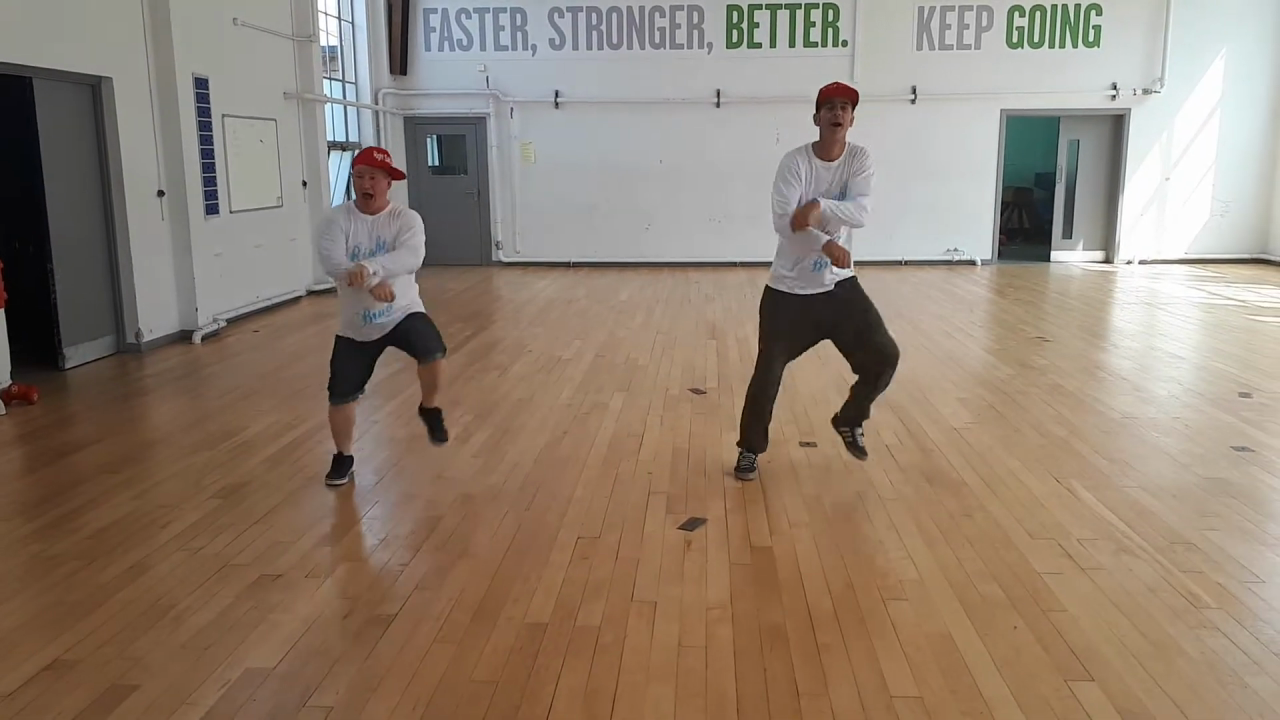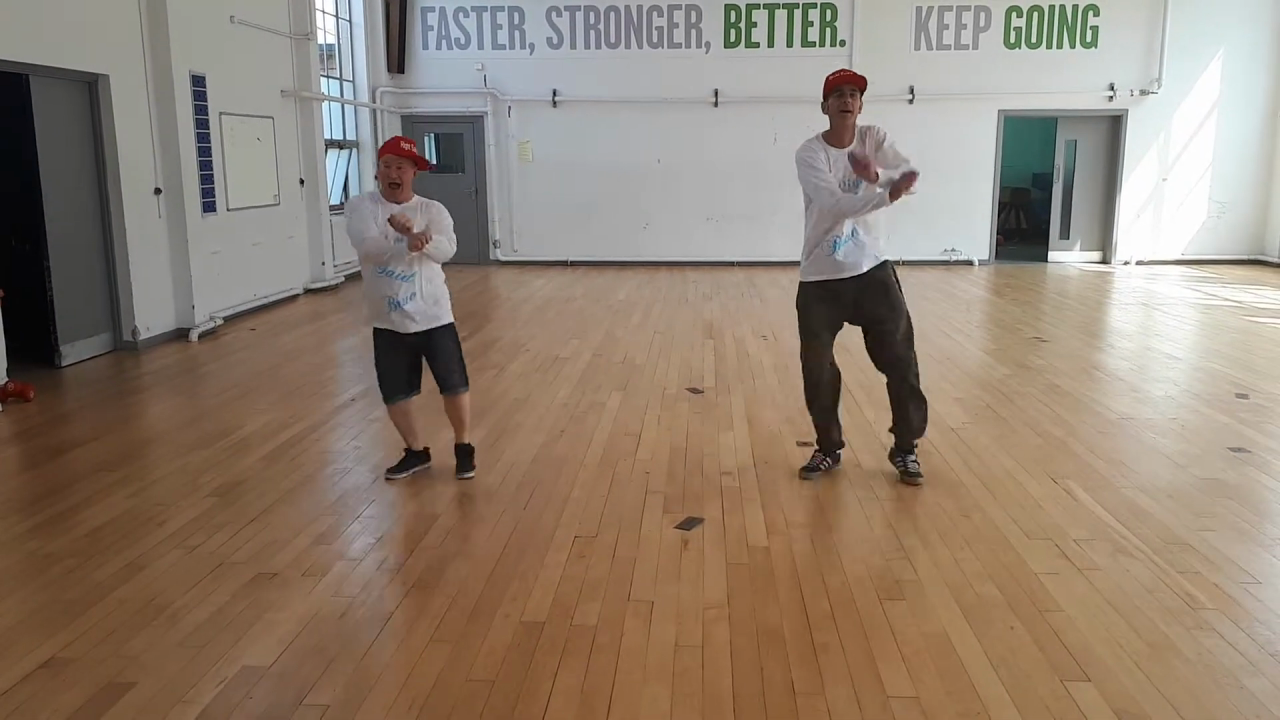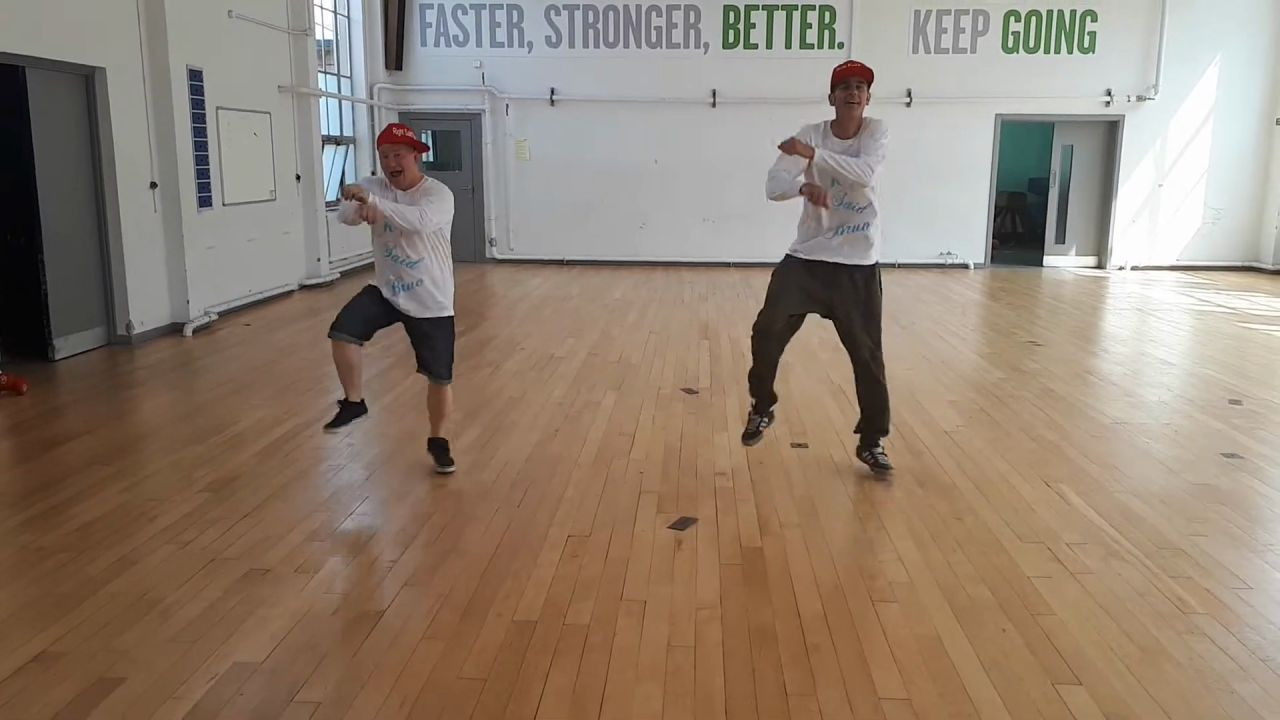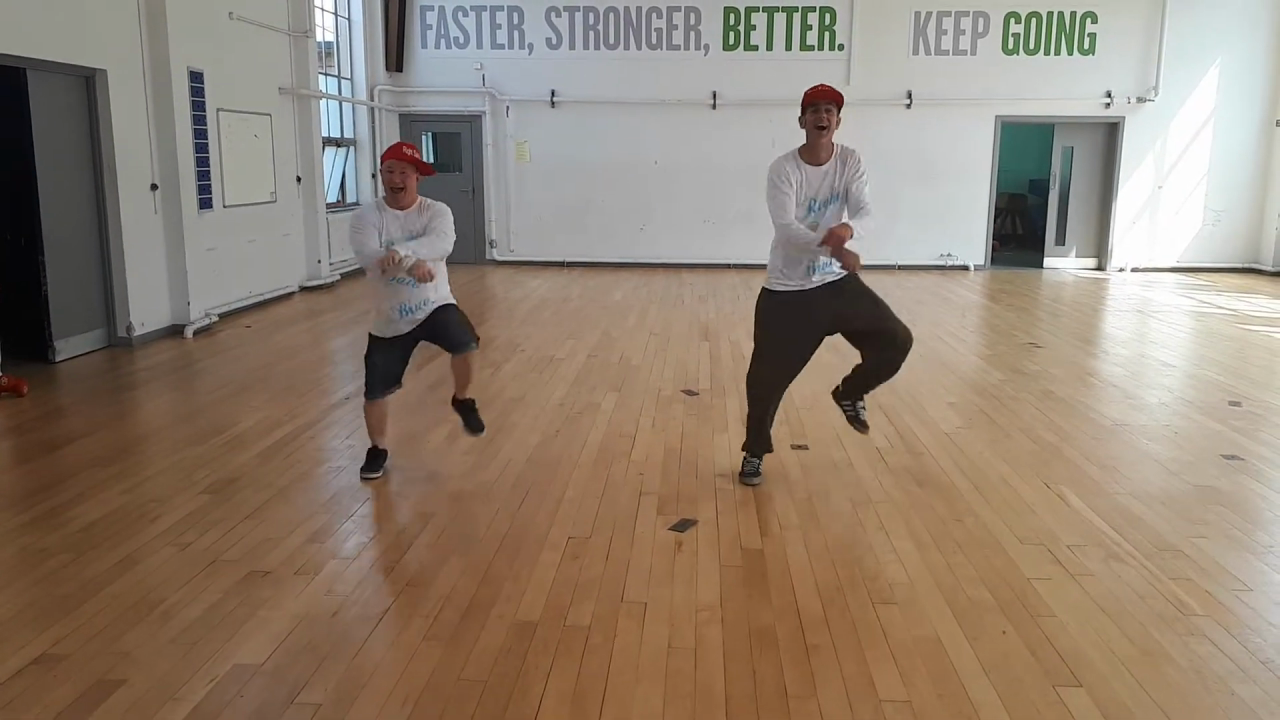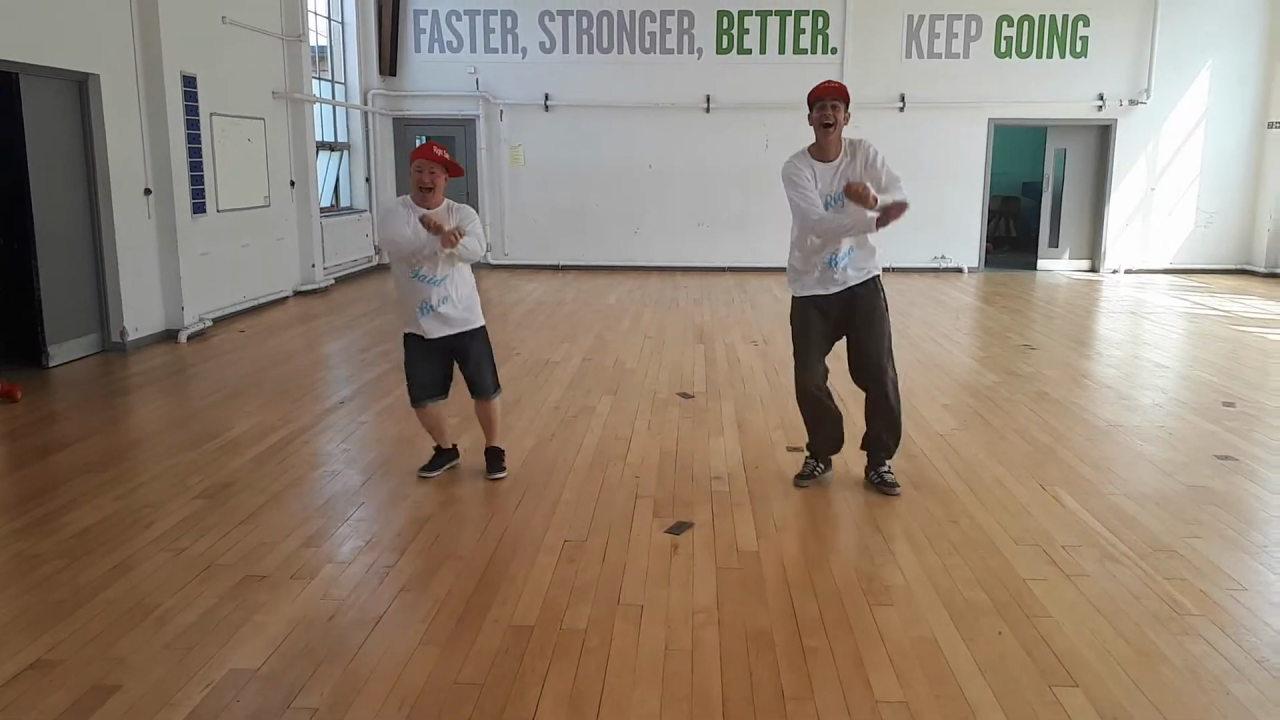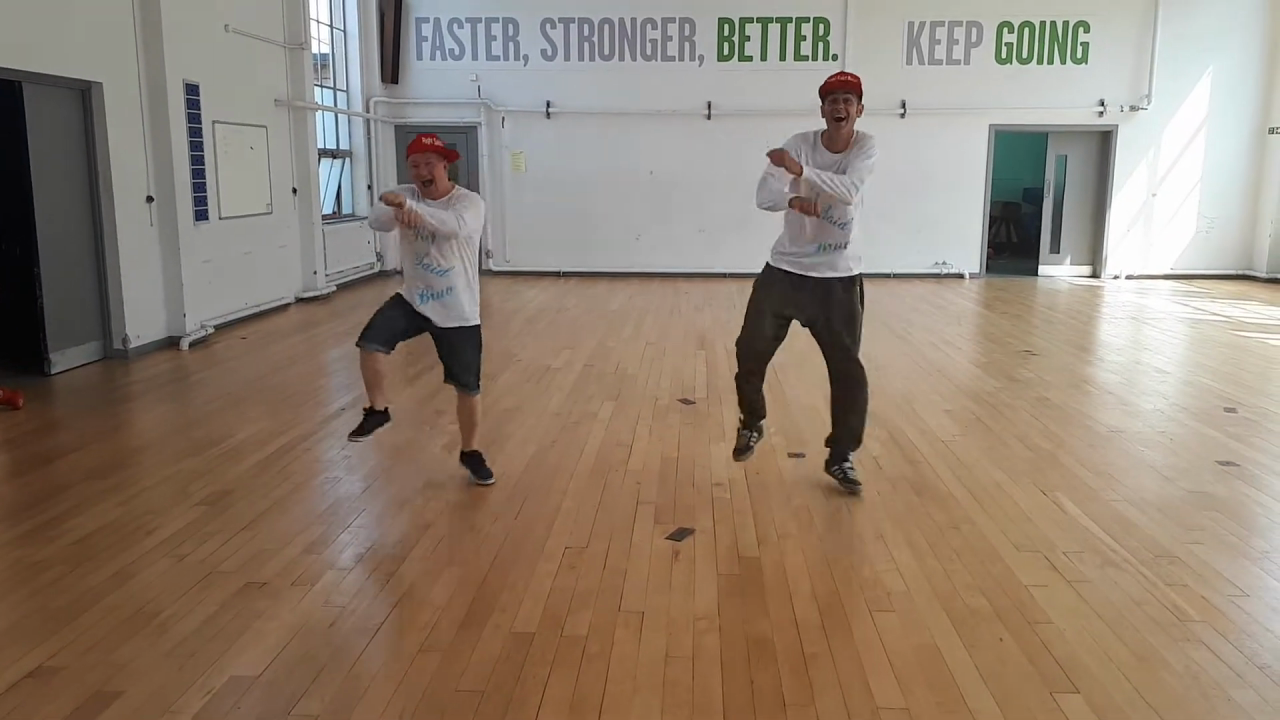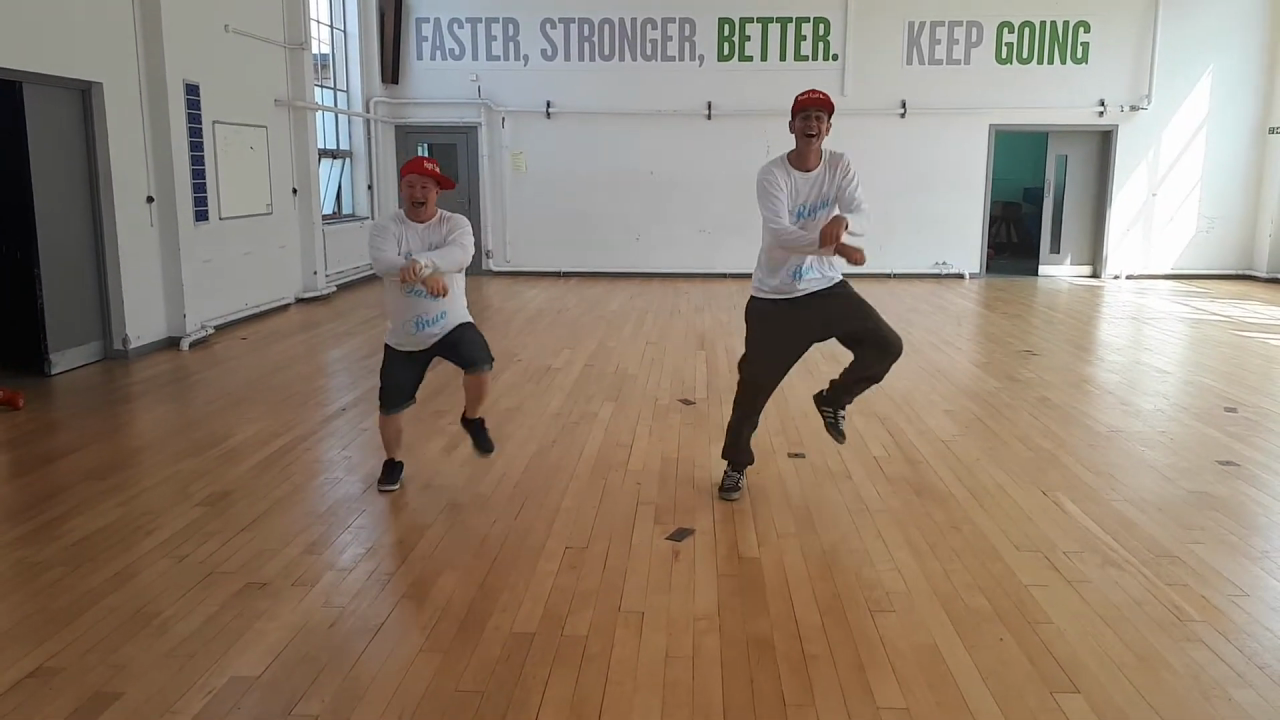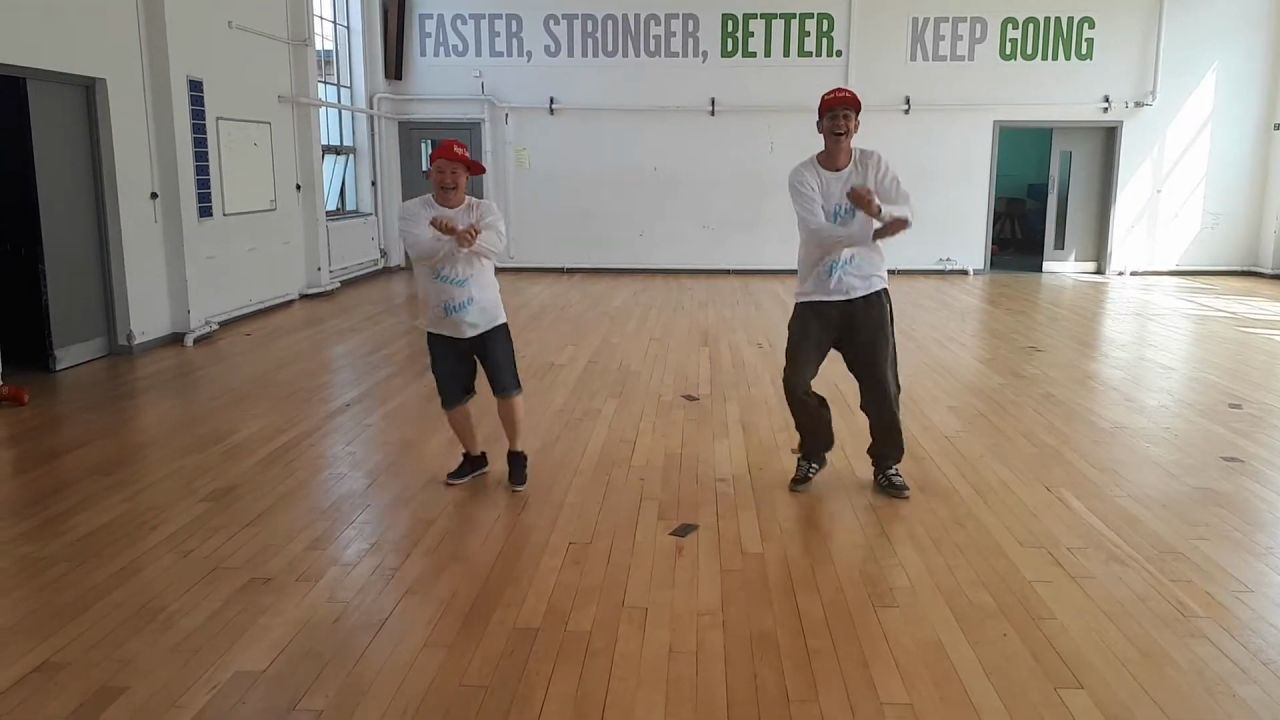
dt=0.3s
person 1, frame 1
left shoulder: (859, 158)
right shoulder: (793, 162)
left elbow: (859, 214)
right elbow: (782, 221)
left wrist: (819, 206)
right wrist: (825, 244)
left hip: (839, 283)
right hip: (789, 287)
left knee: (883, 357)
right knee: (768, 372)
left ankle: (850, 421)
right ankle: (750, 448)
person 1, frame 2
left shoulder: (875, 139)
right shoulder: (810, 154)
left elbow: (909, 176)
right elbow: (832, 205)
left wrist: (873, 166)
right wrist: (887, 190)
left hip: (873, 269)
right hip: (821, 278)
left knee: (900, 359)
right knee: (818, 369)
left ankle: (905, 449)
right ankle: (828, 448)
person 1, frame 3
left shoulder: (877, 131)
right shoulder: (808, 136)
left elbow: (865, 172)
right elbow: (773, 187)
left wrist: (813, 154)
right wrist: (805, 185)
left hip: (858, 263)
right hip: (807, 257)
left knee: (868, 354)
right knee: (768, 330)
left ankle: (872, 441)
right ankle: (762, 405)
person 1, frame 4
left shoulder: (849, 159)
right shoulder: (782, 169)
left elbow: (862, 213)
right elbow: (786, 230)
left wrist: (846, 229)
right wrist: (829, 246)
left hip: (837, 280)
right hip: (786, 289)
left knee: (897, 341)
right knee: (767, 376)
left ankle: (851, 394)
right ankle: (755, 452)
person 1, frame 5
left shoulder: (861, 152)
right shoulder: (795, 168)
left elbow: (894, 191)
right elbow: (819, 225)
left wrist: (871, 196)
right wrist: (877, 219)
left hip: (861, 282)
right hip: (812, 290)
left knee: (877, 374)
right knee: (810, 382)
left ankle: (879, 461)
right ankle: (821, 454)
person 1, frame 6
left shoulder: (867, 146)
right shoulder: (798, 145)
left elbow: (850, 190)
right elbow: (764, 198)
left wrist: (800, 171)
right wrist: (795, 200)
left hip: (842, 275)
right hip: (788, 269)
left knee: (847, 368)
right knee: (753, 346)
left ankle: (841, 456)
right ankle: (752, 418)
person 1, frame 7
left shoulder: (840, 165)
right shoulder: (771, 174)
left elbow: (861, 214)
right elbow: (779, 233)
left wrist: (842, 223)
right wrist: (833, 247)
left hip: (829, 288)
right hip: (774, 296)
left knee: (886, 346)
right knee: (754, 383)
left ankle: (833, 400)
right ankle: (736, 464)
person 1, frame 8
left shoulder: (874, 164)
right shoulder: (802, 176)
left elbow: (905, 212)
right elbow: (819, 234)
left wrist: (875, 205)
right wrist: (877, 230)
left hip: (867, 295)
right hip: (815, 298)
left knee: (881, 386)
right knee: (796, 383)
left ankle: (886, 465)
right ankle: (815, 451)
person 2, frame 1
left shoulder: (407, 219)
right shoulder: (336, 220)
left elbow: (412, 257)
right elbow: (332, 263)
left wrist: (369, 270)
right wrist: (370, 282)
left hip: (404, 314)
right hip: (356, 325)
left knee: (433, 354)
right knee: (341, 397)
left ankle: (430, 409)
right ankle: (343, 457)
person 2, frame 2
left shoulder: (433, 211)
right shoulder: (361, 207)
left elbow: (445, 248)
right elbow: (367, 246)
left wrist: (412, 229)
right wrist: (408, 241)
left hip: (432, 316)
right hip: (387, 320)
left knee: (454, 387)
right knee: (395, 396)
left ankle: (464, 448)
right ankle: (416, 452)
person 2, frame 3
left shoulder: (438, 194)
right shoulder: (372, 187)
left elbow: (418, 220)
right elbow: (347, 213)
left wrist: (372, 202)
right wrist: (361, 207)
left hip: (431, 301)
right hip: (385, 290)
left knee: (440, 377)
right knee: (343, 334)
left ankle: (439, 440)
right ankle: (354, 402)
person 2, frame 4
left shoulder: (435, 212)
right shoulder: (365, 217)
left elbow: (443, 243)
right elbow: (369, 258)
left wrist: (401, 255)
right wrist: (412, 262)
left hip: (435, 306)
right hip: (390, 319)
left knee: (465, 345)
right knee: (376, 393)
left ankle: (464, 401)
right ankle: (378, 451)
person 2, frame 5
left shoulder: (462, 214)
right shoulder: (394, 212)
left elbow: (475, 248)
right elbow: (399, 247)
left wrist: (442, 232)
right wrist: (440, 239)
left hip: (463, 318)
right hip: (419, 323)
left knee: (486, 391)
right knee: (423, 399)
left ankle: (493, 450)
right ankle: (445, 449)
person 2, frame 6
left shoulder: (469, 201)
right shoulder: (403, 196)
left elbow: (456, 226)
right elbow: (378, 219)
left wrist: (411, 210)
right wrist: (401, 213)
left hip: (459, 312)
right hip: (413, 300)
left knee: (467, 387)
right knee: (371, 345)
left ankle: (471, 452)
right ankle: (377, 411)
person 2, frame 7
left shoulder: (456, 224)
right shoulder: (385, 227)
left elbow: (460, 255)
right elbow: (383, 264)
left wrist: (419, 262)
right wrist: (425, 273)
left hip: (453, 325)
right hip: (404, 336)
left knee: (481, 366)
right knee: (391, 406)
left ankle: (473, 418)
right ankle: (393, 462)
person 2, frame 8
left shoulder: (485, 210)
right shoulder: (413, 211)
left elbow: (494, 243)
right elbow: (417, 247)
left wrist: (451, 230)
right wrist: (457, 235)
left hip: (486, 318)
right hip: (441, 325)
left knee: (507, 391)
right knee: (453, 400)
left ankle: (516, 455)
right ankle: (473, 457)
